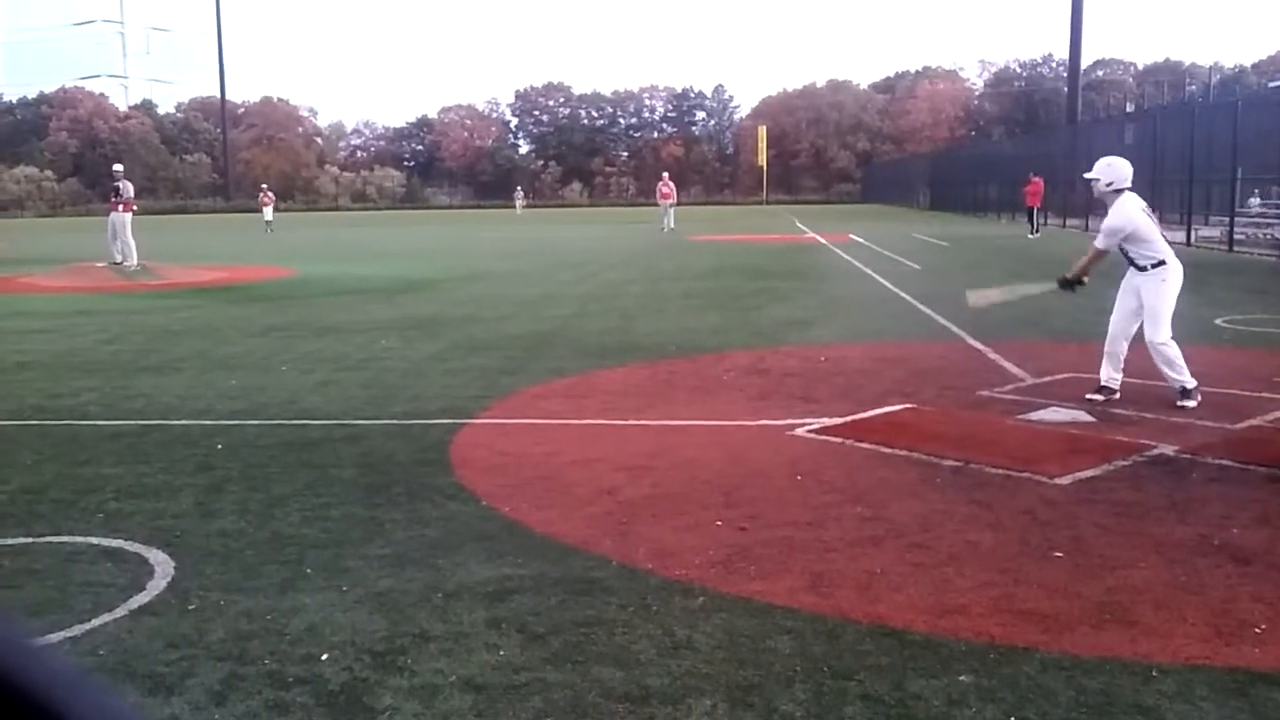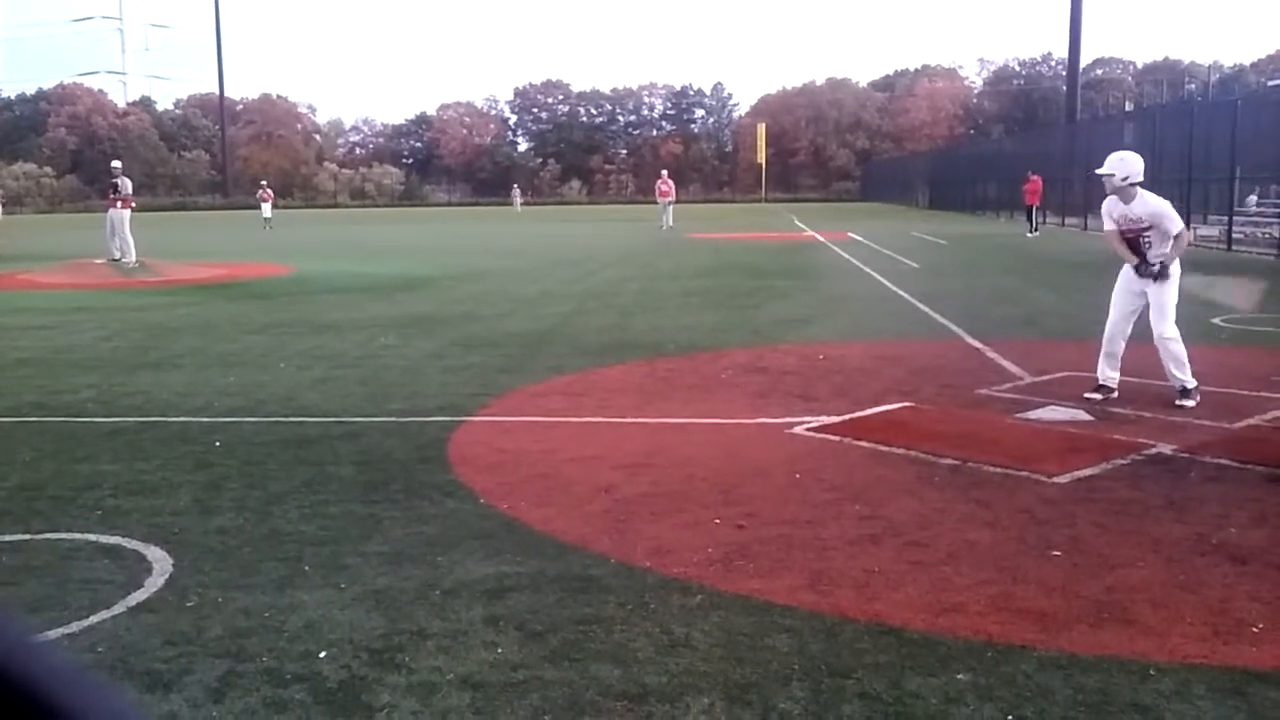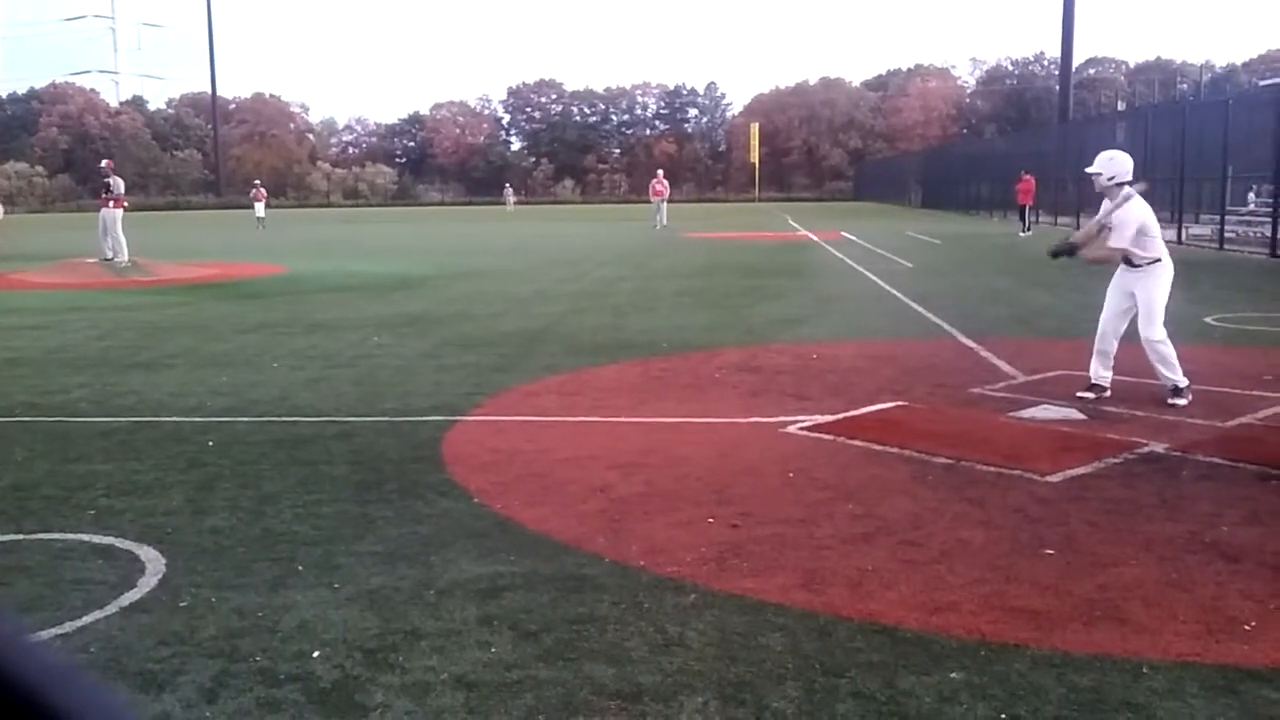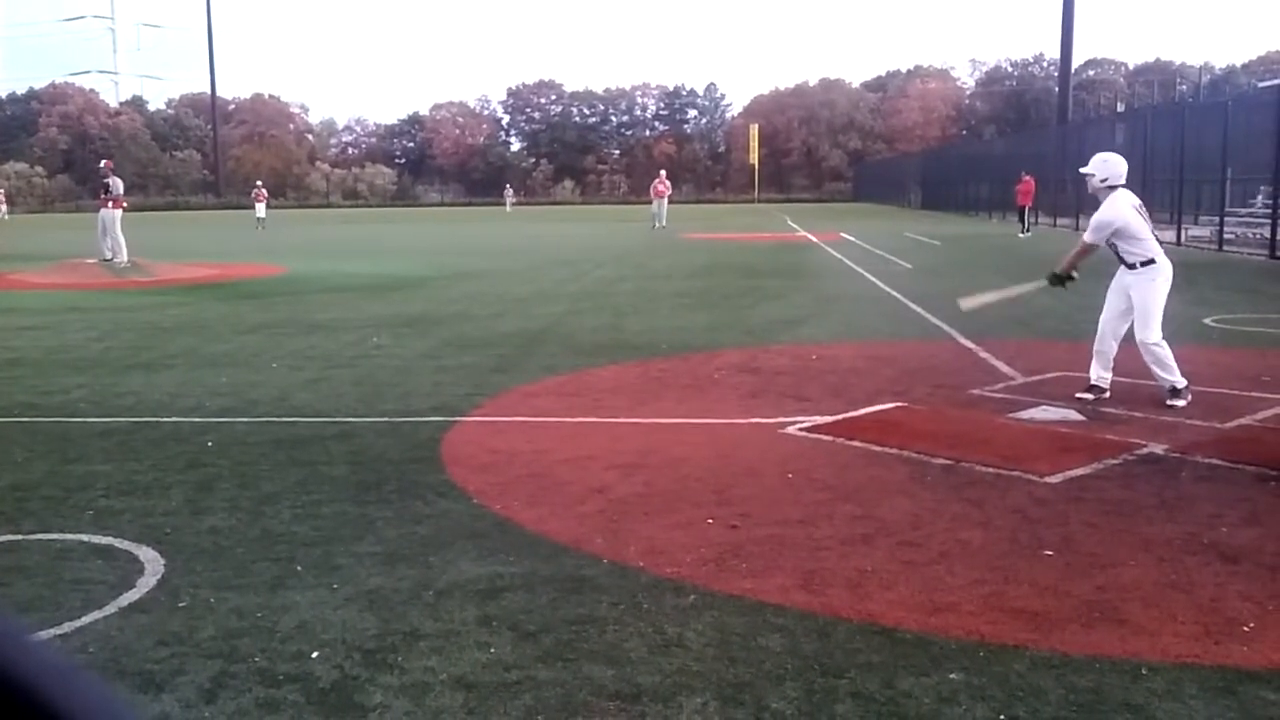
dt=0.4s
person 1, frame 1
left shoulder: (1120, 217)
right shoulder: (1127, 200)
left elbow: (1096, 254)
right elbow: (1102, 246)
left wrist: (1071, 277)
right wrist: (1082, 273)
left hip: (1162, 274)
right hip: (1138, 272)
left knee: (1157, 336)
right knee: (1117, 328)
left ankle: (1188, 387)
right ankle: (1109, 384)
person 1, frame 2
left shoulder: (1156, 205)
right shoulder: (1109, 205)
left elbow: (1184, 238)
right elbow: (1115, 243)
left wrist: (1166, 263)
right wrist: (1138, 264)
left hip: (1162, 270)
right hip: (1132, 270)
left knee: (1164, 331)
right knee: (1114, 328)
left ankle: (1187, 386)
right ankle: (1107, 383)
person 1, frame 3
left shoulder: (1128, 210)
right shoulder: (1110, 202)
left elbow: (1111, 256)
right elbow: (1095, 234)
left wrist: (1076, 254)
left hip: (1153, 272)
right hip: (1129, 271)
left knee: (1150, 334)
right knee: (1107, 327)
left ankle: (1179, 385)
right ankle: (1100, 382)
person 1, frame 4
left shoulder: (1108, 213)
right shoulder: (1122, 197)
left elbow: (1083, 250)
right elbow: (1090, 241)
left wrist: (1059, 273)
right wrist: (1068, 268)
left hip: (1151, 273)
right hip: (1129, 271)
left knee: (1147, 336)
right knee: (1107, 327)
left ankle: (1178, 386)
right ankle: (1099, 383)
